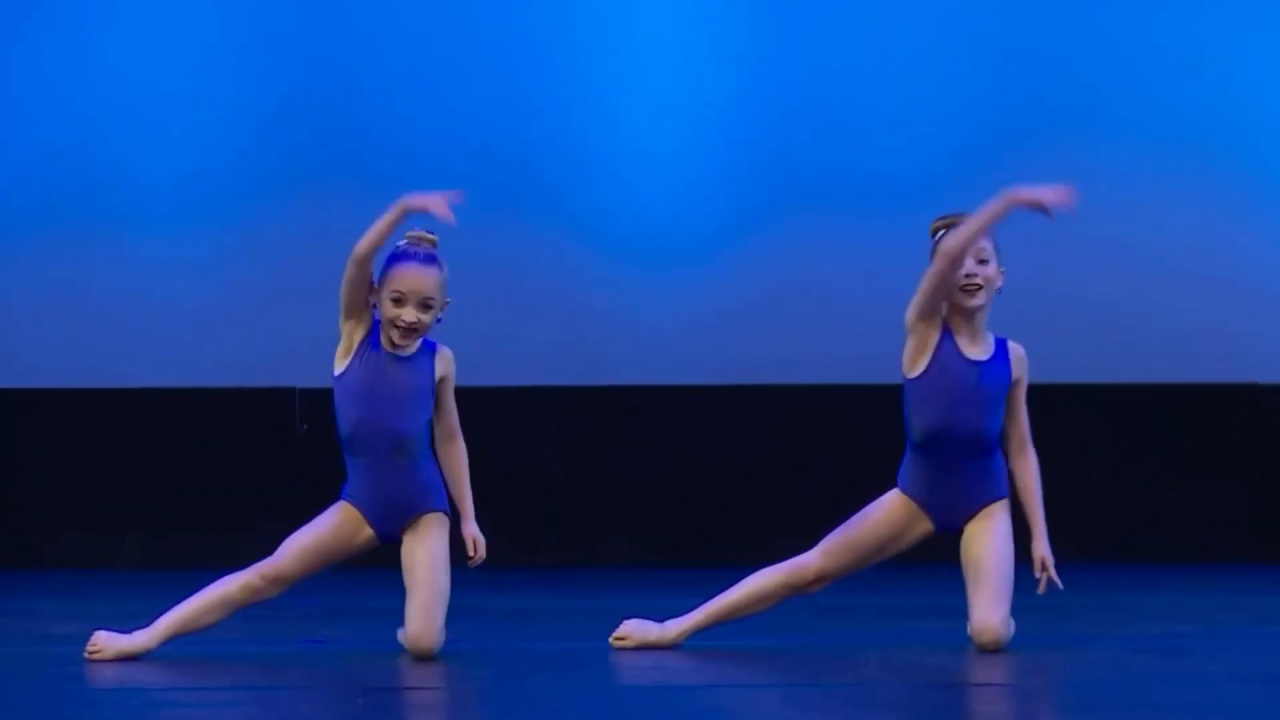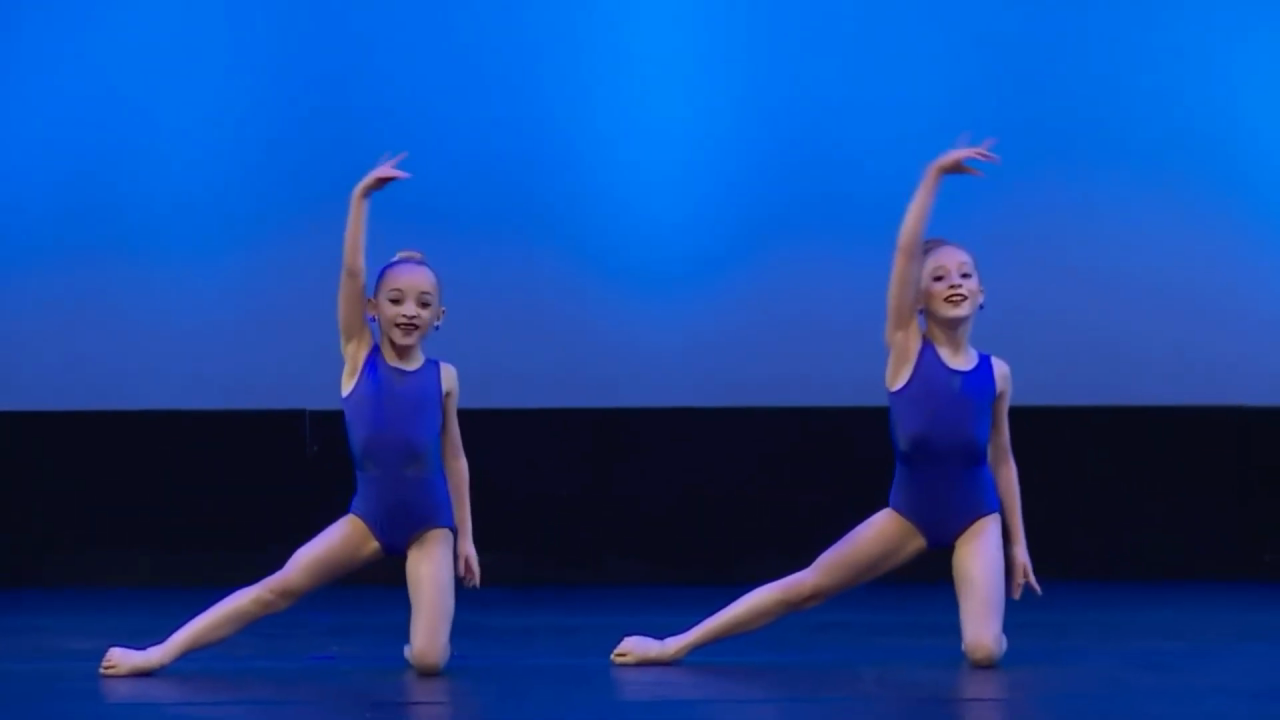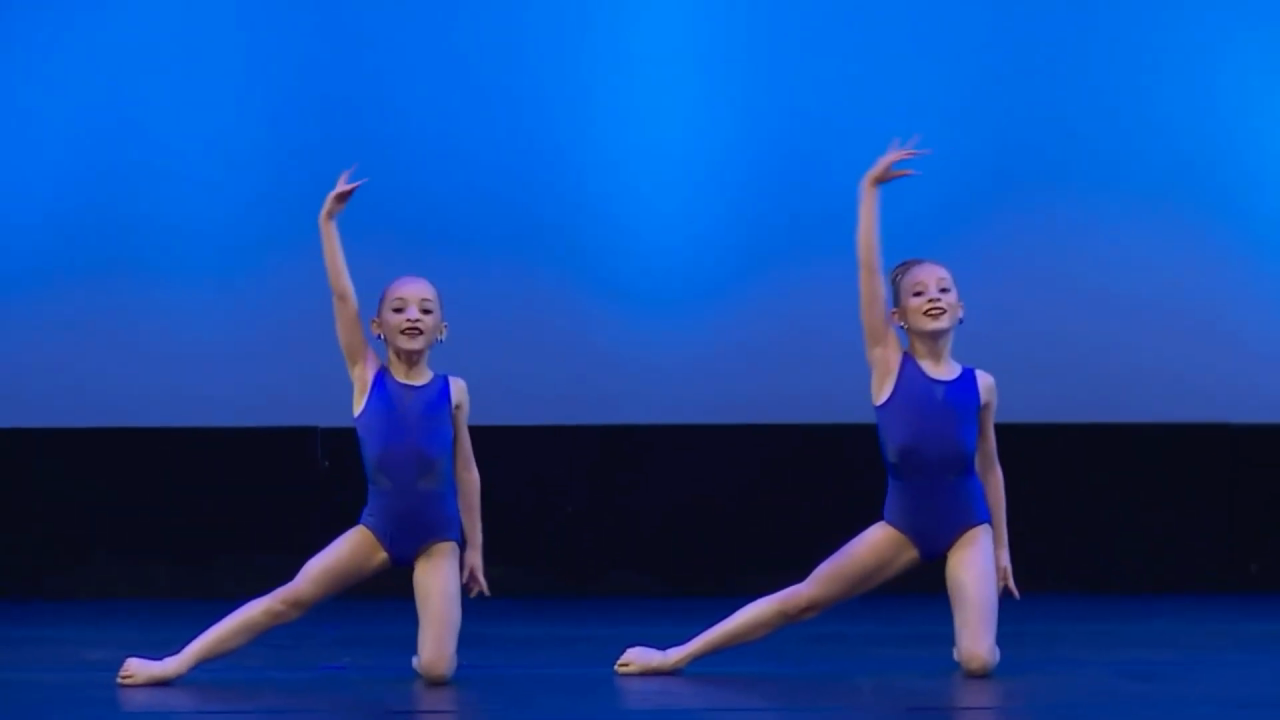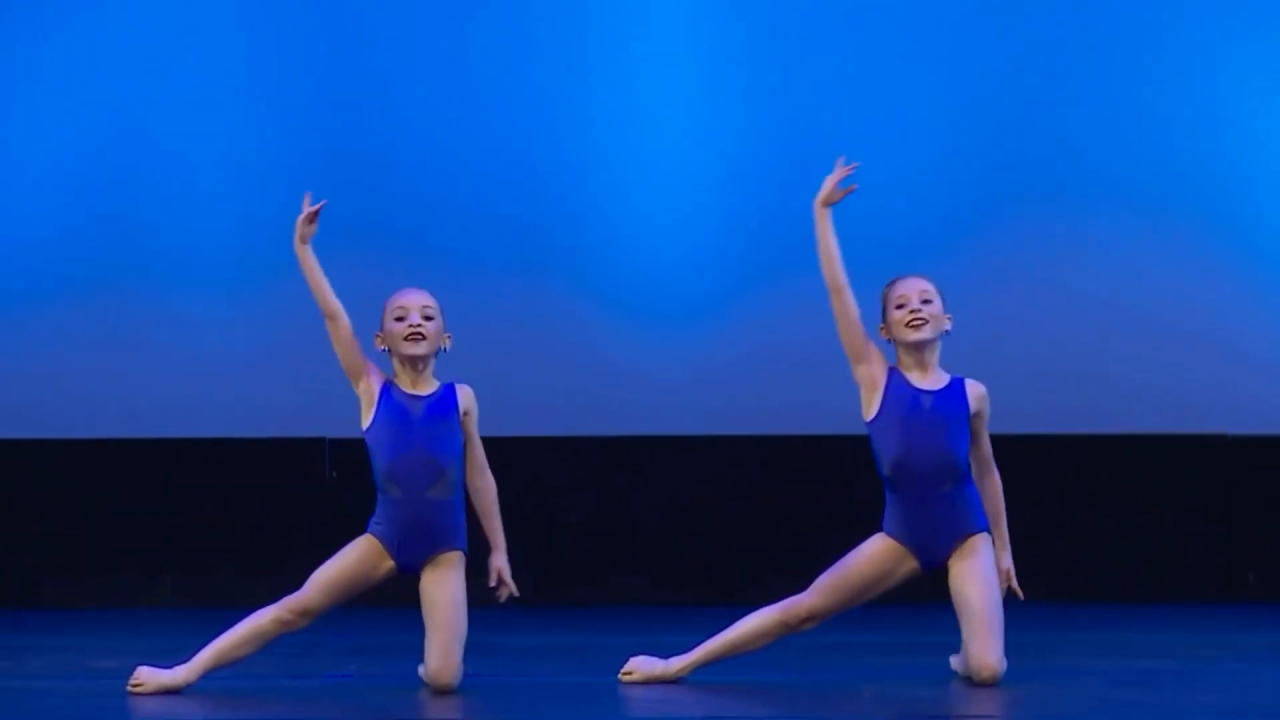
dt=0.3s
person 1, frame 1
left shoulder: (1013, 356)
right shoulder: (922, 330)
left elbow: (1020, 449)
right elbow: (950, 252)
left wrist: (1039, 533)
right wrist: (1012, 199)
left hip: (985, 502)
right hip: (917, 494)
left knee: (991, 634)
right knee: (810, 569)
left ankle: (992, 613)
right ankle: (677, 627)
person 1, frame 2
left shoulder: (996, 372)
right shoulder: (905, 349)
left elbow: (1002, 459)
right elbow: (905, 252)
left wrist: (1018, 542)
right wrist: (932, 176)
left hip: (977, 517)
right hip: (908, 513)
left knee: (985, 651)
right knee: (806, 586)
left ankle: (984, 625)
right ankle: (675, 645)
person 1, frame 3
left shoulder: (981, 384)
right shoulder: (888, 363)
left elbow: (989, 466)
right elbow: (868, 268)
left wrist: (1002, 548)
right wrist: (871, 187)
left hip: (968, 527)
right hip: (902, 525)
left knee: (979, 661)
right knee: (801, 598)
left ankle: (966, 642)
right ankle: (676, 655)
person 1, frame 4
left shoulder: (971, 393)
right shoulder: (875, 378)
left elbow: (985, 471)
right elbow: (837, 290)
left wrist: (1003, 548)
right wrist: (821, 211)
left hip: (966, 537)
right hip: (901, 537)
left knee: (988, 668)
right knee: (801, 610)
left ankle: (963, 657)
person 2, frame 1
left shoulder: (438, 359)
right shoulder: (355, 332)
left elbow: (450, 441)
right elbow: (358, 260)
left wrist: (468, 517)
right wrist: (403, 208)
left hip: (425, 511)
right hip: (361, 502)
left knee: (424, 642)
right knee: (269, 573)
left ankle: (416, 622)
right ankle: (147, 636)
person 2, frame 2
left shoulder: (444, 376)
right shoulder: (358, 357)
left elbow: (454, 458)
right elbow: (351, 276)
left wrist: (466, 536)
right wrist: (360, 198)
left hip: (431, 525)
right hip: (368, 517)
left knee: (429, 659)
right knee: (279, 587)
left ankle: (422, 636)
right ankle: (160, 653)
person 2, frame 3
left shoulder: (454, 391)
right shoulder: (366, 376)
left elbow: (466, 470)
right elbow: (342, 297)
left wrist: (474, 547)
right wrist: (329, 221)
left hip: (438, 539)
right hip: (378, 528)
left knee: (437, 670)
right knee: (290, 597)
left ankle: (426, 649)
right ankle: (176, 662)
person 2, frame 4
left shoulder: (461, 398)
right shoulder: (371, 389)
left elbow: (478, 476)
right elbow: (334, 317)
left wrist: (498, 548)
right wrist: (303, 247)
left hip: (444, 548)
right hip: (385, 538)
left knee: (444, 678)
right knee: (297, 607)
left ankle: (431, 659)
right ankle: (185, 672)
